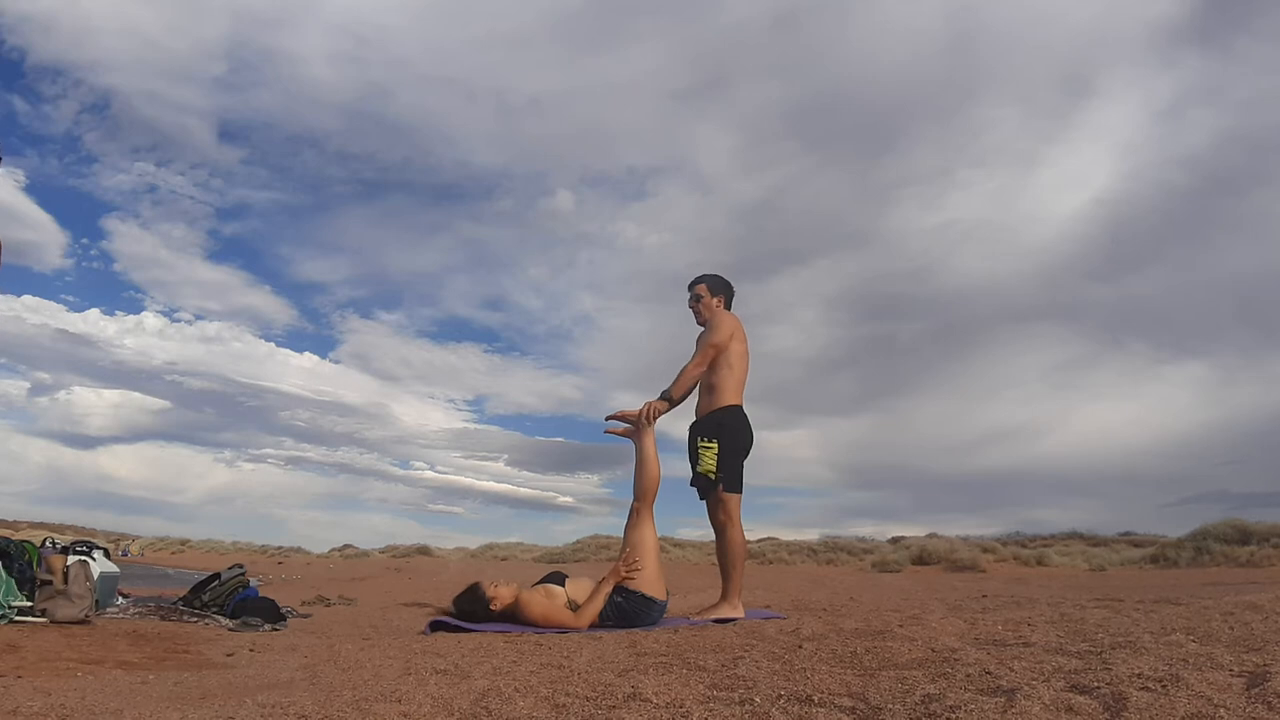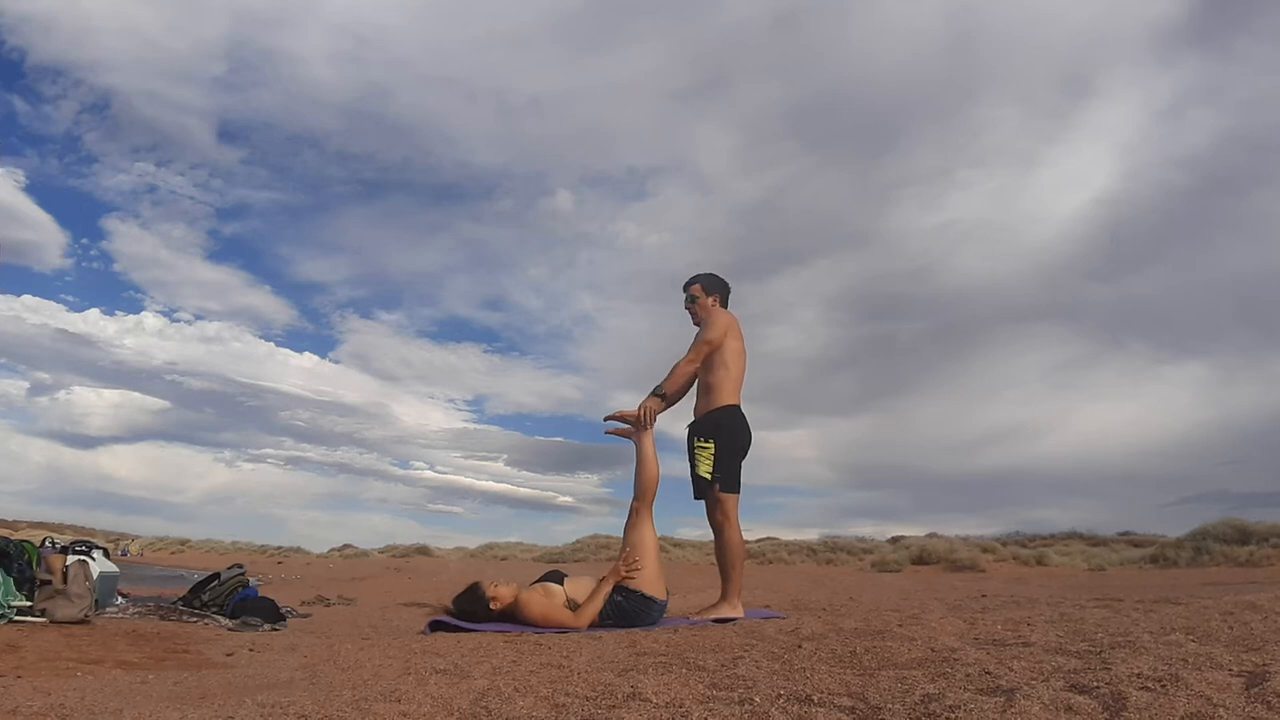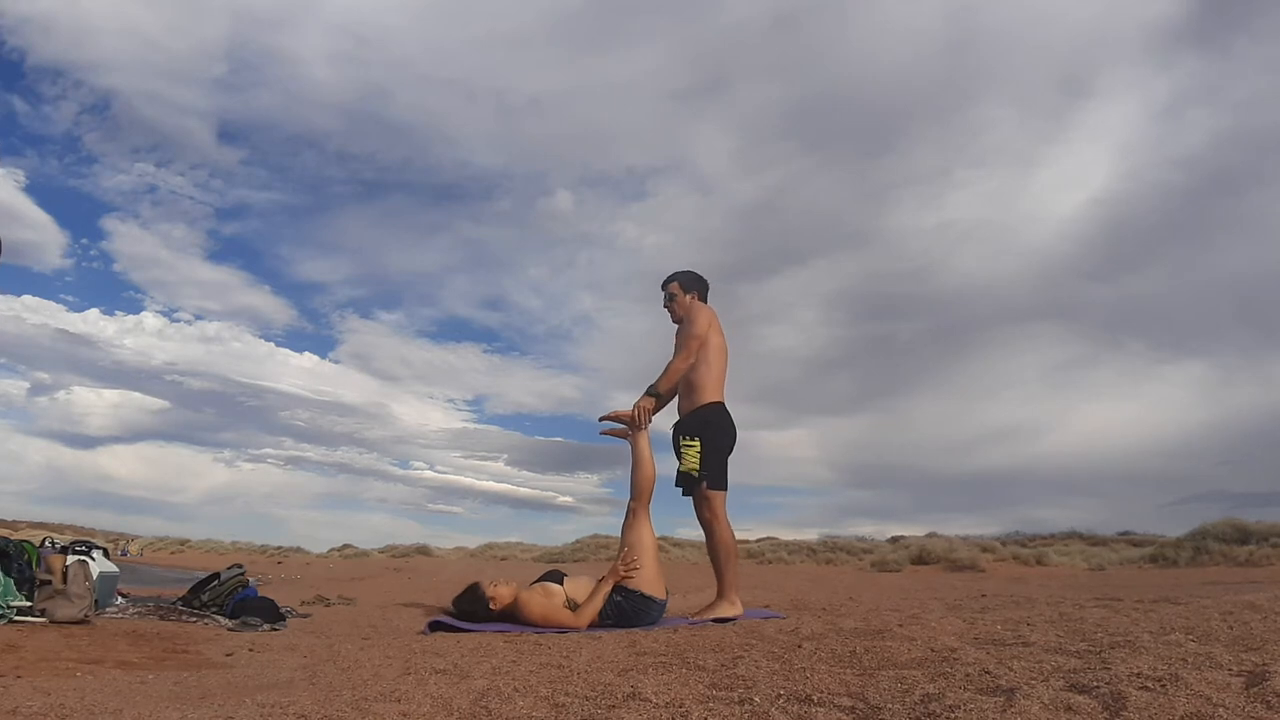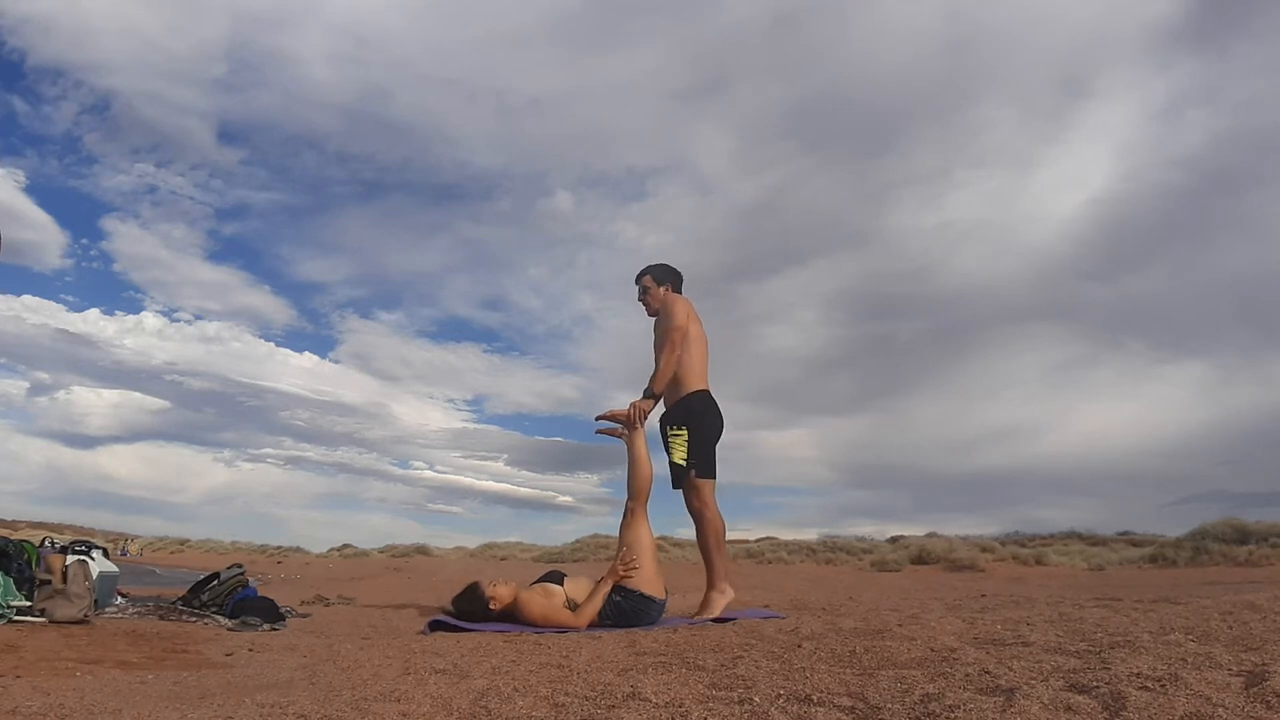
dt=0.5s
person 1, frame 1
left shoulder: (724, 322)
right shoulder: (711, 337)
left elbow: (697, 366)
right elbow: (691, 384)
left wrist: (663, 399)
right wrist: (654, 410)
left hip: (724, 426)
right hip: (715, 429)
left knee: (726, 516)
right knee: (721, 518)
left ankle: (732, 601)
right ankle: (729, 600)
person 1, frame 2
left shoulder: (721, 319)
right shoulder: (711, 335)
left elbow: (690, 363)
right elbow: (687, 382)
left wrist: (655, 397)
right wrist: (653, 410)
left hip: (722, 426)
right hip: (714, 428)
left knee: (725, 516)
right knee: (719, 517)
left ankle: (731, 602)
right ankle: (729, 600)
person 1, frame 3
left shoulder: (700, 314)
right shoulder: (690, 331)
left elbow: (684, 360)
right elbow: (677, 385)
left wrist: (649, 395)
right wrist: (647, 413)
left hip: (707, 422)
right hip: (698, 425)
left knee: (712, 511)
right knee: (708, 514)
left ankle: (729, 597)
right ankle: (725, 597)
person 1, frame 4
left shoulder: (676, 304)
right shoulder: (669, 322)
left elbow: (670, 354)
right elbow: (668, 367)
left wrist: (647, 398)
right wrist: (639, 414)
left hip: (693, 411)
right hip: (686, 415)
left knee: (702, 501)
right knee: (697, 504)
left ankle: (718, 586)
right ankle: (716, 587)
person 2, frame 1
left shoulder: (526, 600)
right shoulder: (524, 603)
right elbow: (578, 621)
right wrist: (610, 580)
left hip: (630, 601)
right hip: (637, 602)
right knee: (641, 508)
left ankle: (641, 438)
right ankle: (645, 432)
person 2, frame 2
left shoulder: (526, 599)
right shoulder: (524, 603)
right elbow: (578, 621)
right wrist: (610, 580)
left hip: (631, 602)
right hip: (637, 603)
right knee: (640, 509)
left ankle: (640, 438)
right ankle: (643, 433)
person 2, frame 3
left shoulder: (525, 600)
right shoulder: (524, 603)
right elbow: (578, 620)
right wrist: (610, 579)
left hip: (631, 602)
right hip: (636, 602)
right knee: (637, 508)
left ankle: (636, 437)
right ankle: (639, 433)
person 2, frame 4
left shoulder: (525, 599)
right shoulder: (524, 602)
right elbow: (577, 620)
right wrist: (609, 579)
left hip: (631, 603)
right hip: (636, 603)
right knee: (635, 508)
left ankle: (631, 437)
right ankle: (635, 431)
